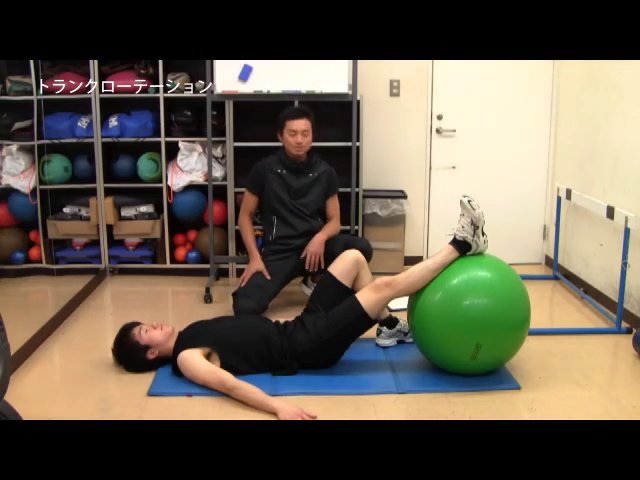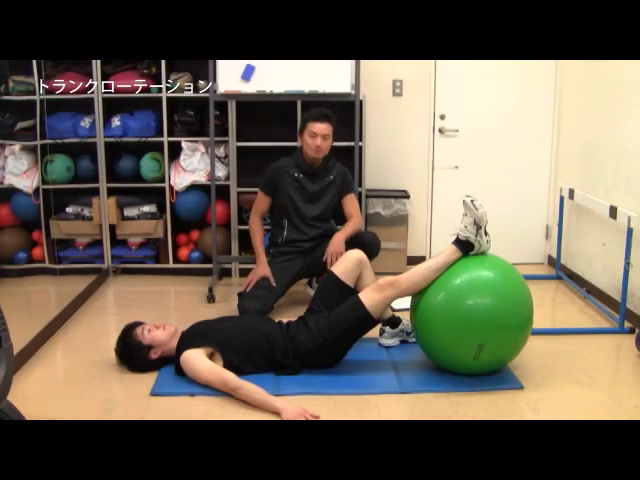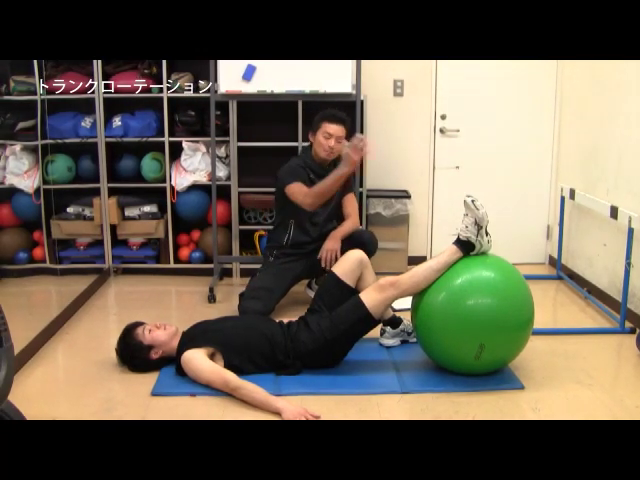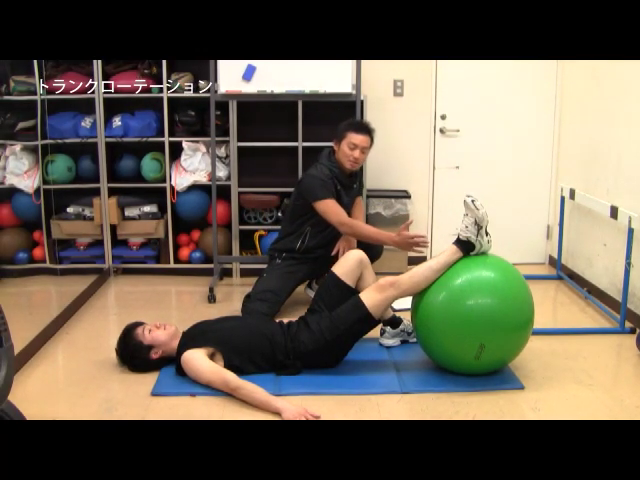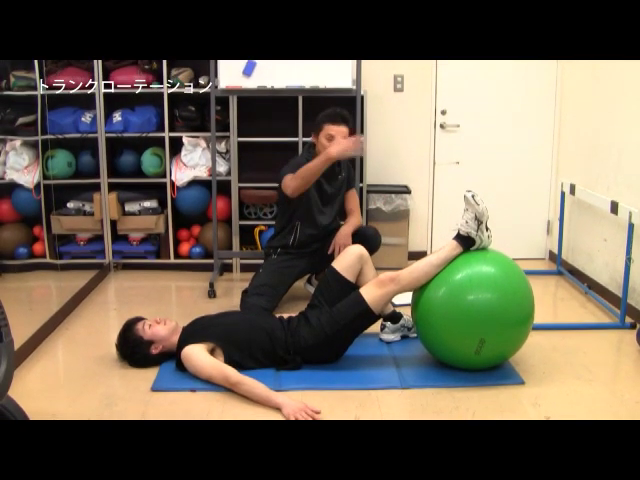
dt=1s
person 1, frame 1
left shoulder: (190, 333)
right shoulder: (186, 358)
right elbow: (228, 383)
right wrist: (277, 406)
left hip: (298, 327)
right hip: (305, 348)
left knee: (354, 257)
right knee: (384, 285)
right ankle: (461, 245)
person 1, frame 2
left shoulder: (193, 333)
right shoulder: (189, 358)
right elbow: (230, 382)
right wrist: (280, 406)
left hip: (300, 327)
right hip: (308, 348)
left knee: (357, 257)
right knee: (387, 286)
right ankle: (464, 244)
person 1, frame 3
left shoulder: (194, 333)
right shoulder: (190, 358)
right elbow: (231, 382)
right wrist: (281, 406)
left hip: (302, 327)
right hip: (309, 348)
left knee: (357, 257)
right knee: (388, 286)
right ankle: (465, 244)
person 1, frame 4
left shoulder: (194, 333)
right shoulder: (190, 358)
right elbow: (231, 383)
right wrist: (282, 406)
left hip: (301, 327)
right hip: (309, 348)
left knee: (357, 257)
right knee: (388, 286)
right ankle: (464, 244)
person 1, frame 5
left shoulder: (194, 328)
right shoulder: (190, 353)
right elbow: (231, 378)
right wrist: (282, 401)
left hip: (301, 322)
right hip: (309, 343)
left knee: (357, 252)
right knee: (387, 280)
left ankle: (392, 321)
right ankle: (465, 240)
person 2, frame 1
left shoulder: (325, 172)
right shoulder: (264, 170)
left elbow: (334, 221)
right elbow: (245, 216)
left wrist: (320, 238)
right wrist: (255, 257)
left hip: (314, 246)
right hip: (278, 251)
left knee: (362, 249)
right knee: (245, 308)
left ankle: (316, 280)
person 2, frame 2
left shoulder: (339, 174)
right shoulder: (279, 171)
left elbow: (356, 219)
right elbow: (256, 217)
left wrist: (340, 236)
right wrist: (261, 261)
left hip: (322, 248)
right hip: (285, 253)
left knee: (370, 242)
right knee: (250, 309)
person 2, frame 3
left shoulder: (343, 171)
right shoulder: (292, 169)
left elbow: (353, 218)
right elbow: (309, 202)
left wrist: (336, 236)
right wrist: (346, 169)
left hip: (323, 248)
right hip: (287, 253)
left knee: (367, 240)
right knee: (251, 310)
person 2, frame 4
left shoulder: (353, 173)
right shoulder: (317, 178)
left elbow: (356, 218)
right elbow: (344, 224)
left wrist: (351, 236)
right wrist: (394, 240)
left hip: (327, 249)
right hip: (293, 255)
left knee: (372, 247)
right knee: (256, 313)
left ankle: (322, 283)
person 2, frame 5
left shoulder: (343, 167)
right shoulder: (298, 165)
left elbow: (355, 214)
right elbow: (292, 188)
left wrist: (346, 229)
right wrist: (329, 155)
left hip: (324, 243)
right hip: (289, 250)
left knee: (371, 237)
right knee: (253, 308)
left ankle: (320, 279)
